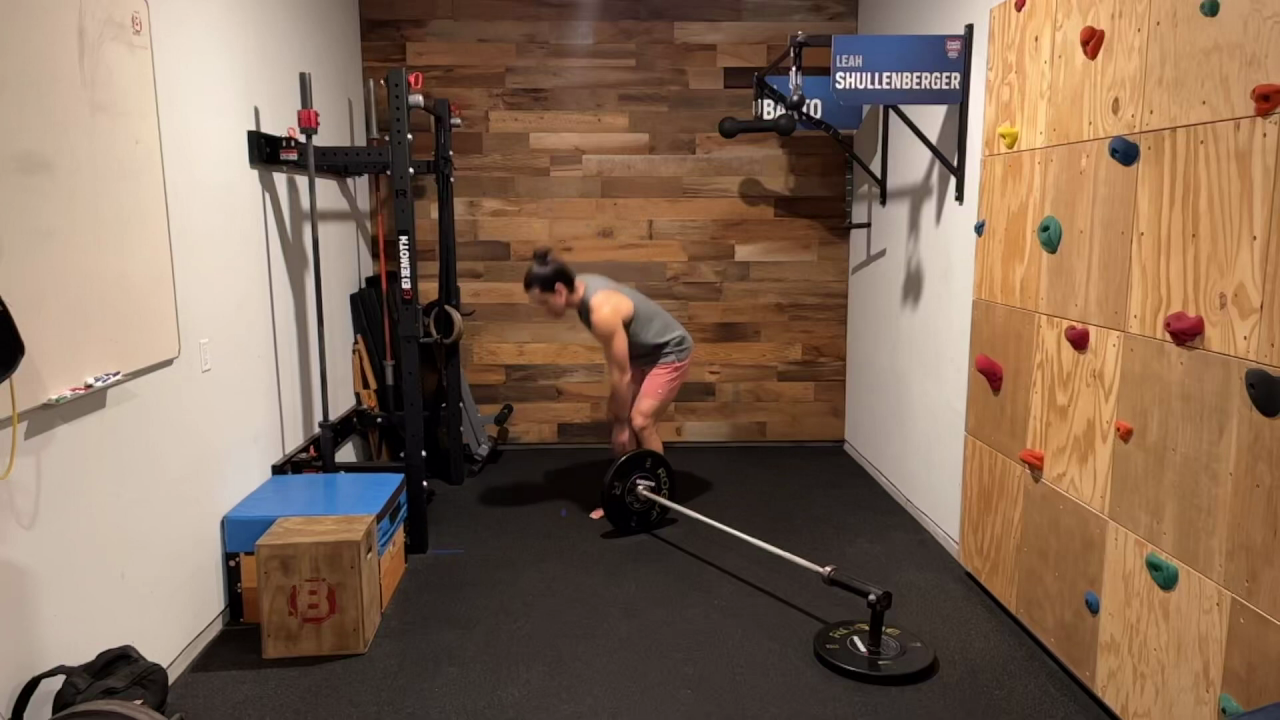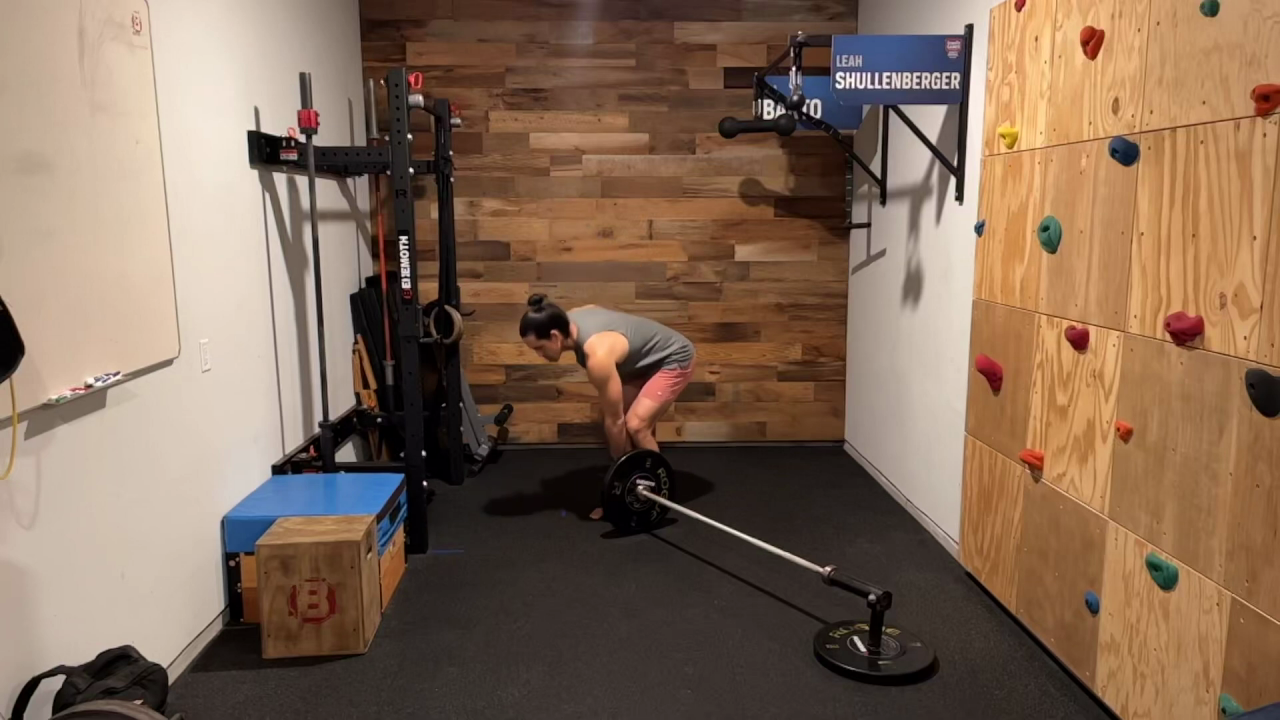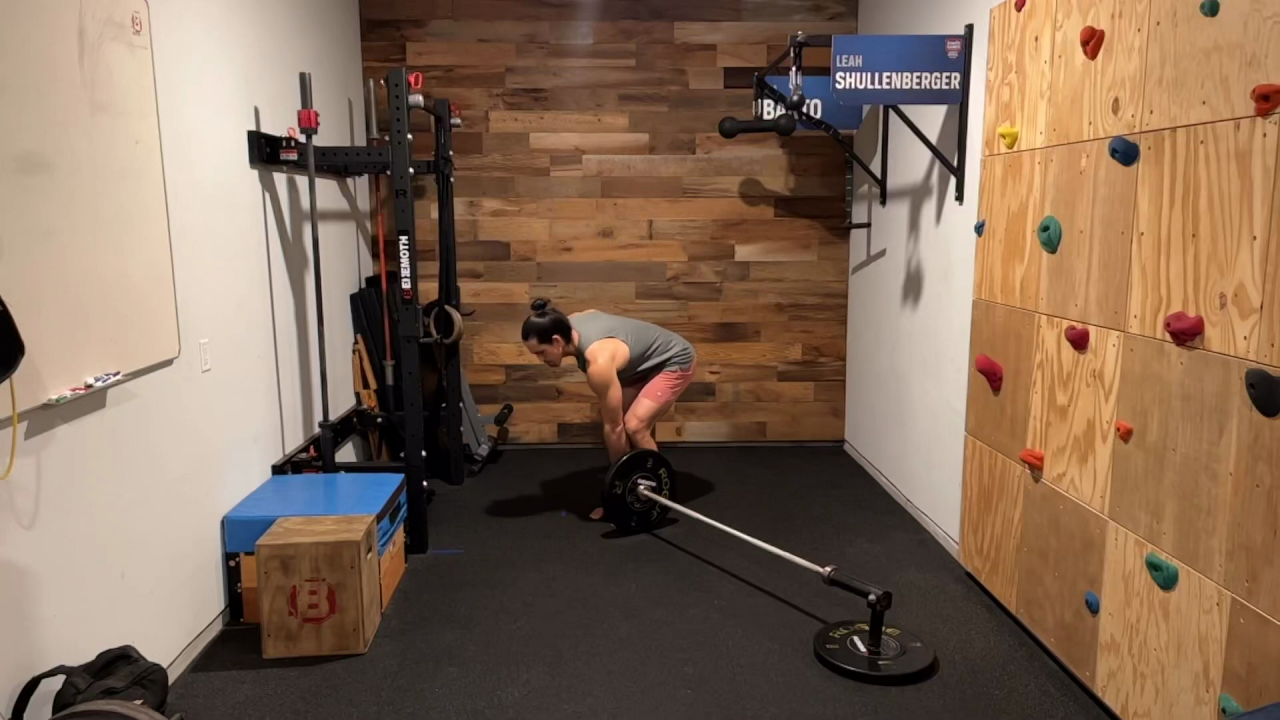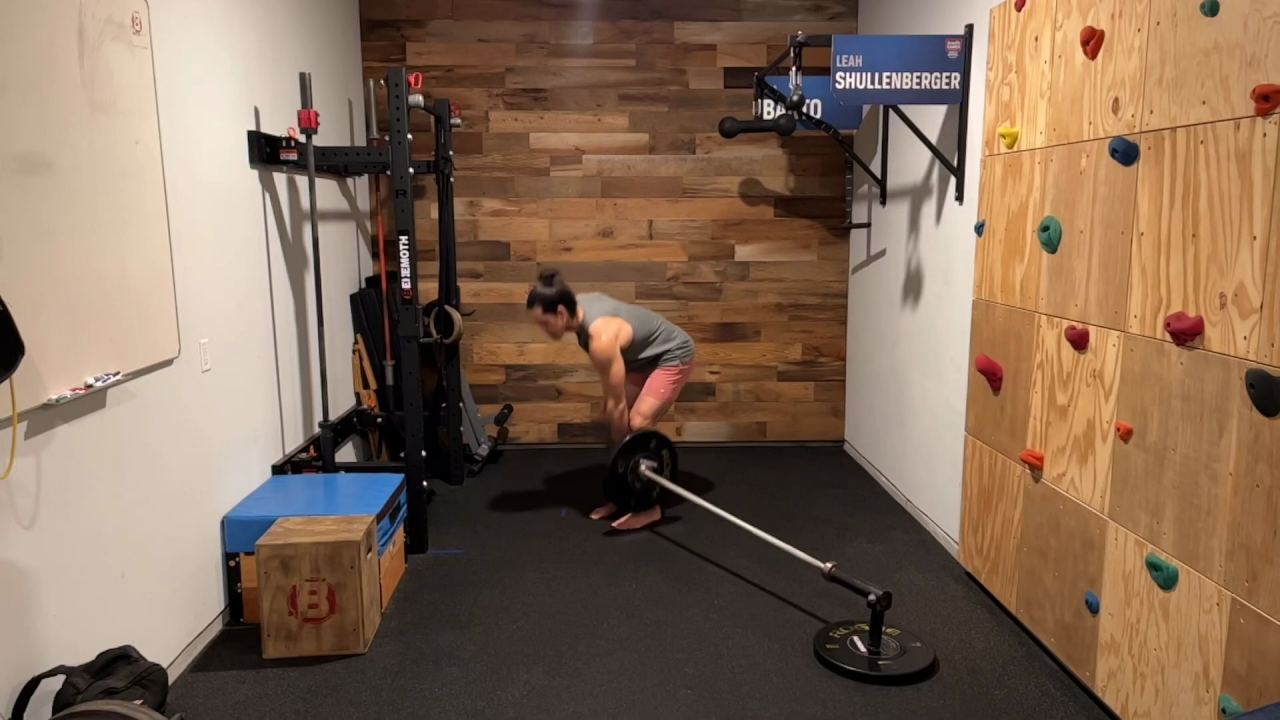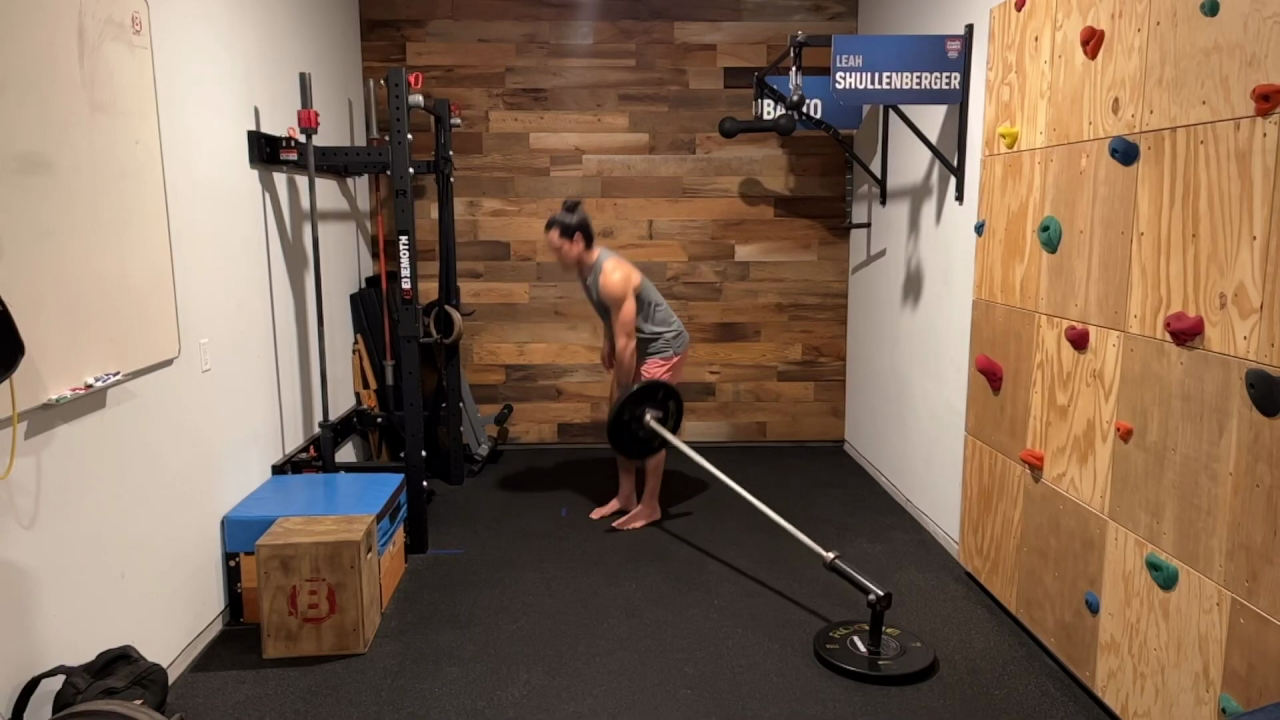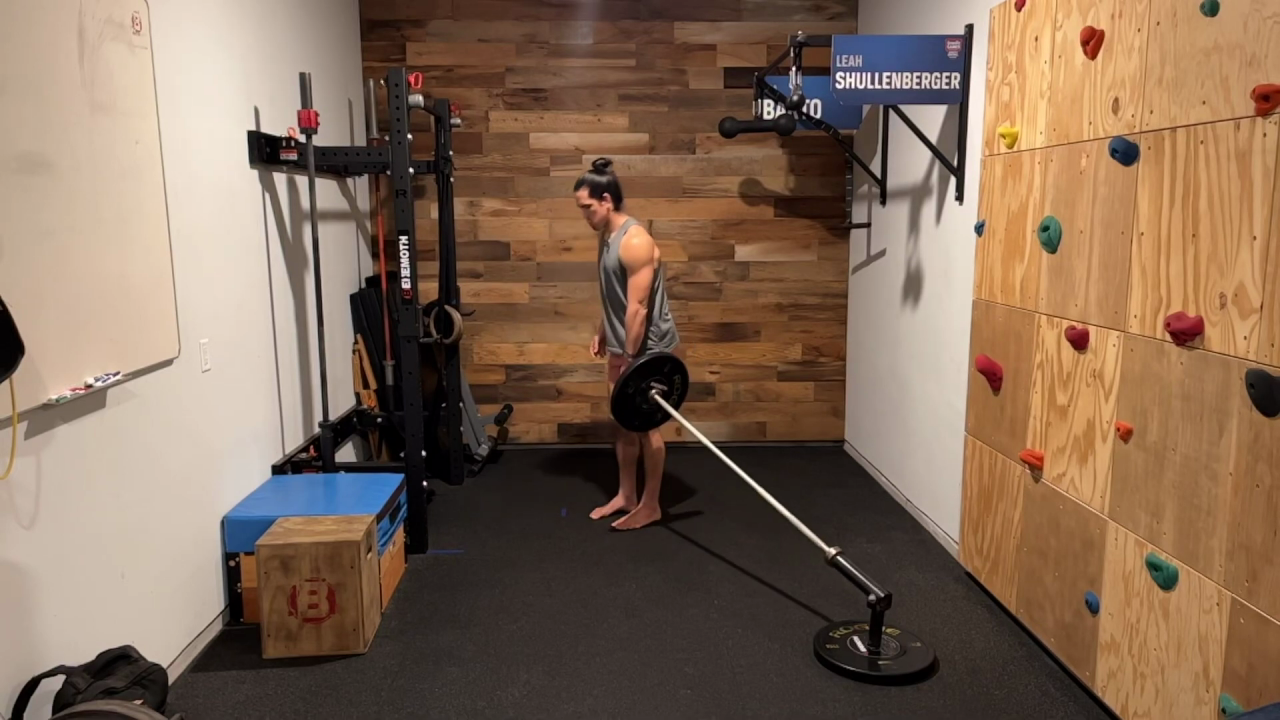
dt=0.3s
person 1, frame 1
left shoulder: (602, 311)
right shoulder: (581, 285)
left elbow: (621, 375)
left wrist: (622, 425)
left hip: (671, 351)
right hip: (644, 351)
left knee: (641, 421)
right knee: (617, 413)
person 1, frame 2
left shoulder: (597, 355)
right shoulder: (572, 319)
left elbow: (615, 418)
left hip: (674, 360)
right hip: (647, 359)
left knee: (636, 424)
right knee: (615, 421)
person 1, frame 3
left shoulder: (598, 361)
right shoulder: (572, 323)
left elbow: (614, 428)
left hip: (675, 361)
right hip: (647, 359)
left knee: (634, 424)
right knee: (613, 418)
person 1, frame 4
left shoulder: (601, 338)
right shoulder: (578, 304)
left elbow: (616, 403)
left hip: (674, 355)
right hip: (646, 353)
left knee: (639, 422)
right knee: (616, 419)
left ankle: (649, 506)
person 1, frame 5
left shoulder: (612, 275)
right shoulder: (586, 267)
left elbow: (626, 340)
left wrist: (626, 391)
right wrist: (607, 348)
left hip: (663, 346)
right hip: (635, 347)
left ankle: (649, 506)
right ankle: (625, 496)
person 1, frame 6
left shoulder: (635, 241)
right shoulder: (606, 235)
left elbow: (639, 308)
left wrist: (632, 361)
right wrist: (601, 332)
left hip: (650, 348)
right hip: (623, 346)
left knee: (645, 425)
right knee: (623, 422)
left ankle: (650, 505)
right ankle: (626, 495)
